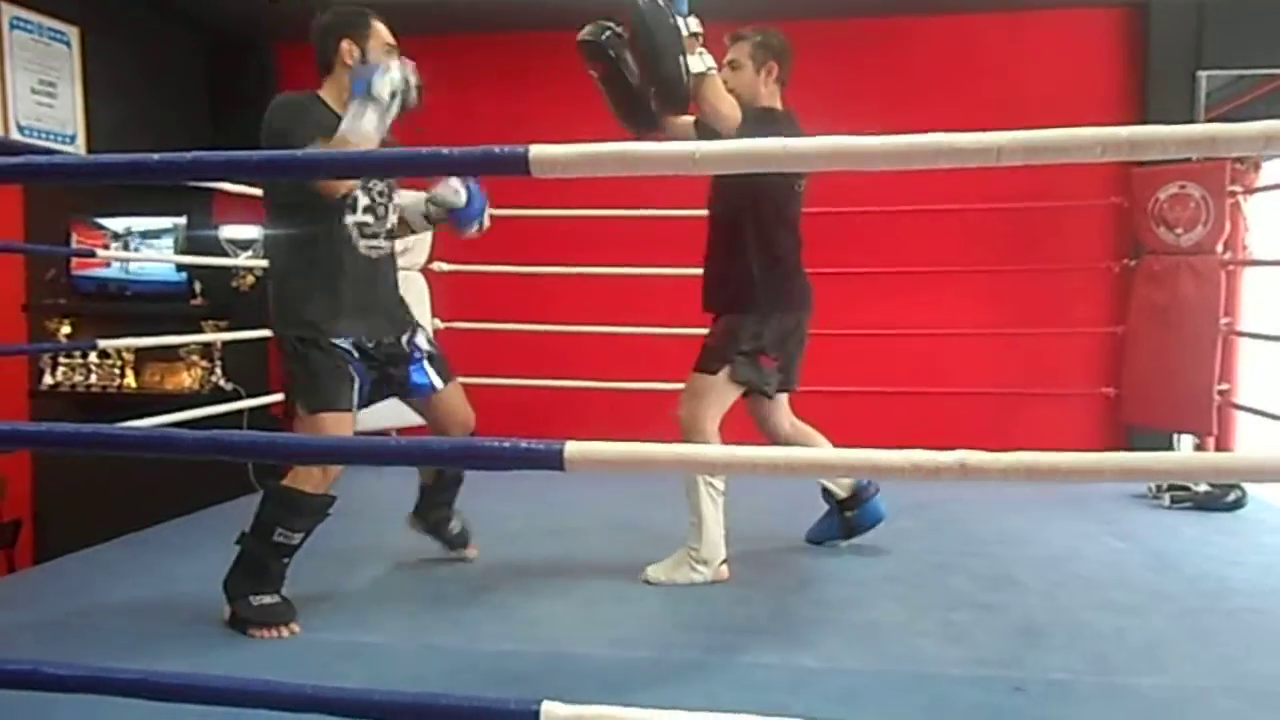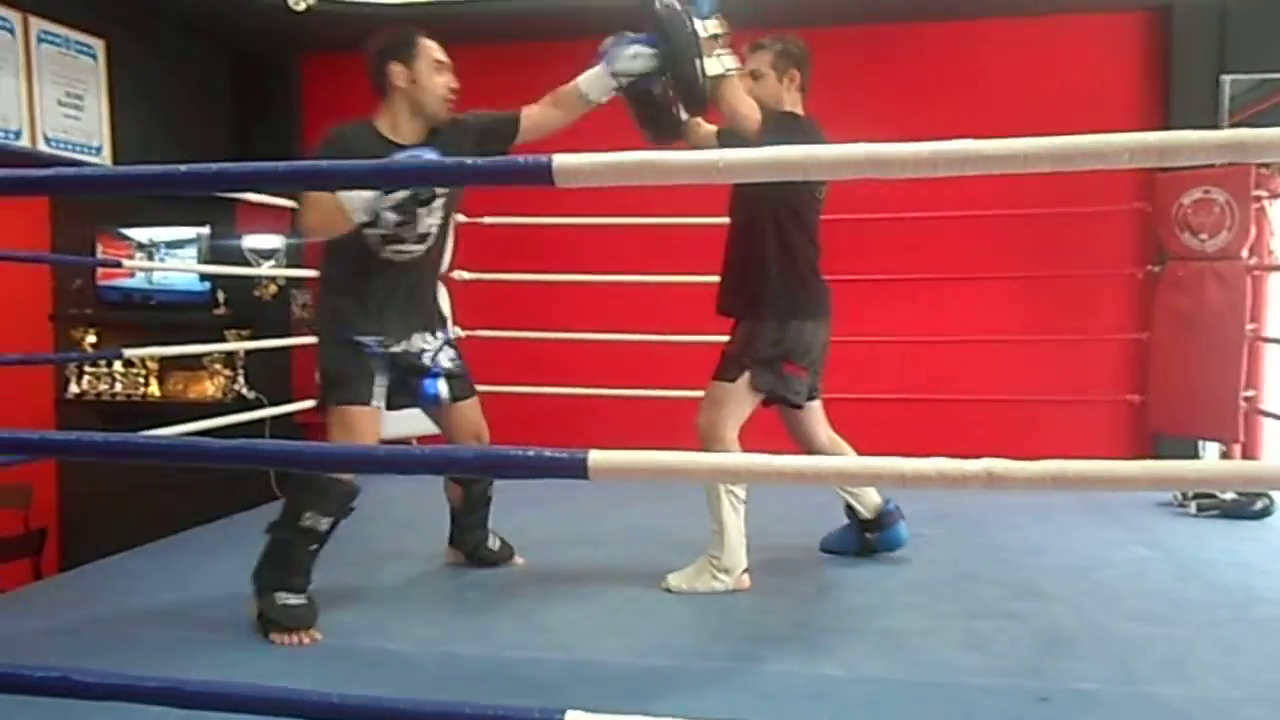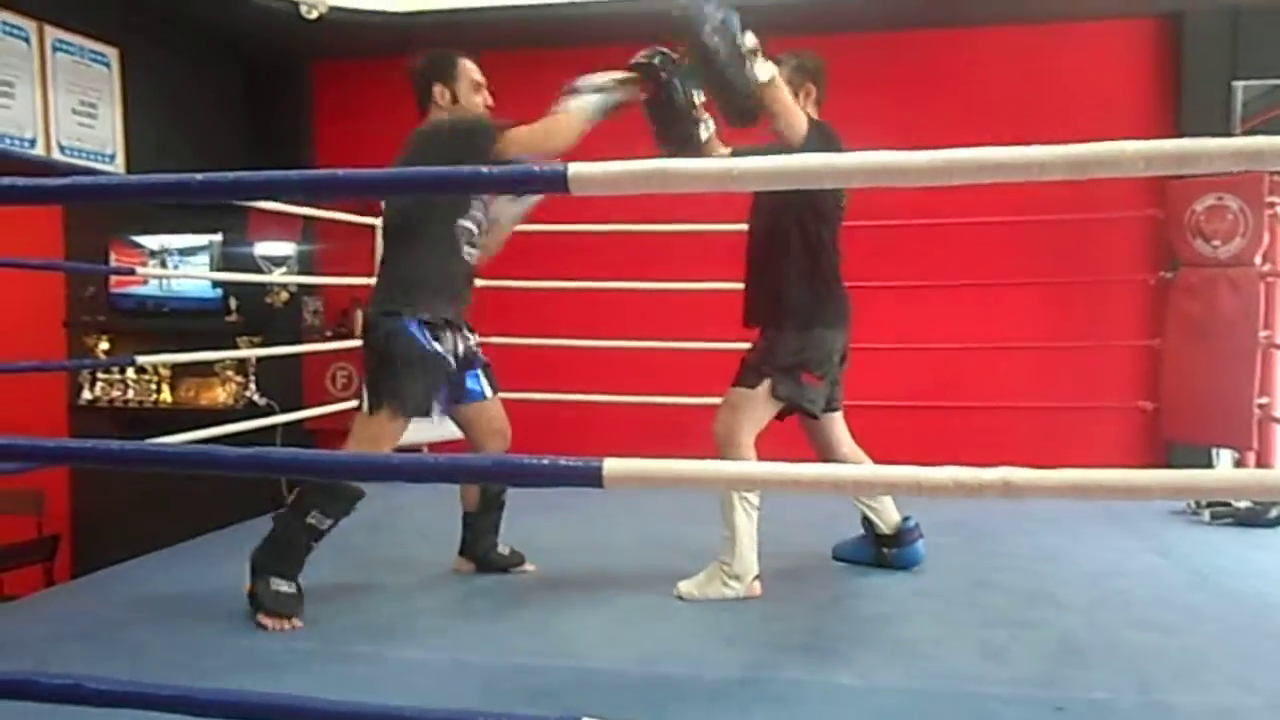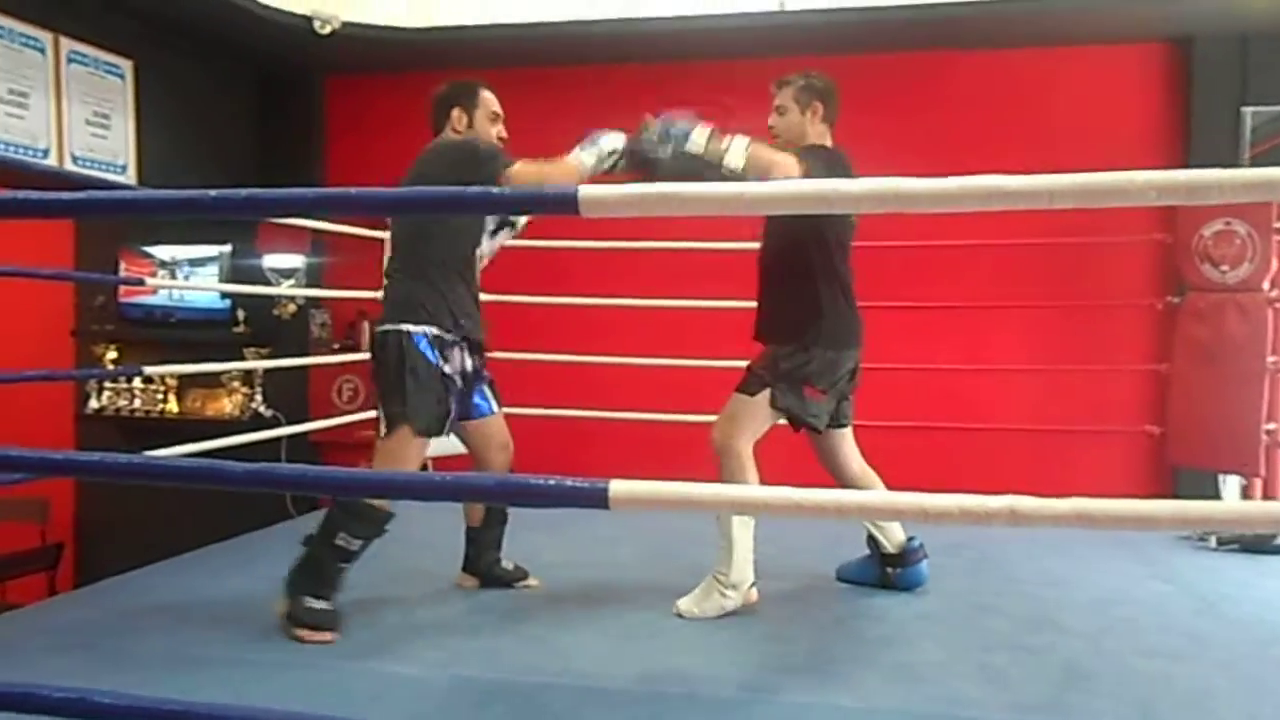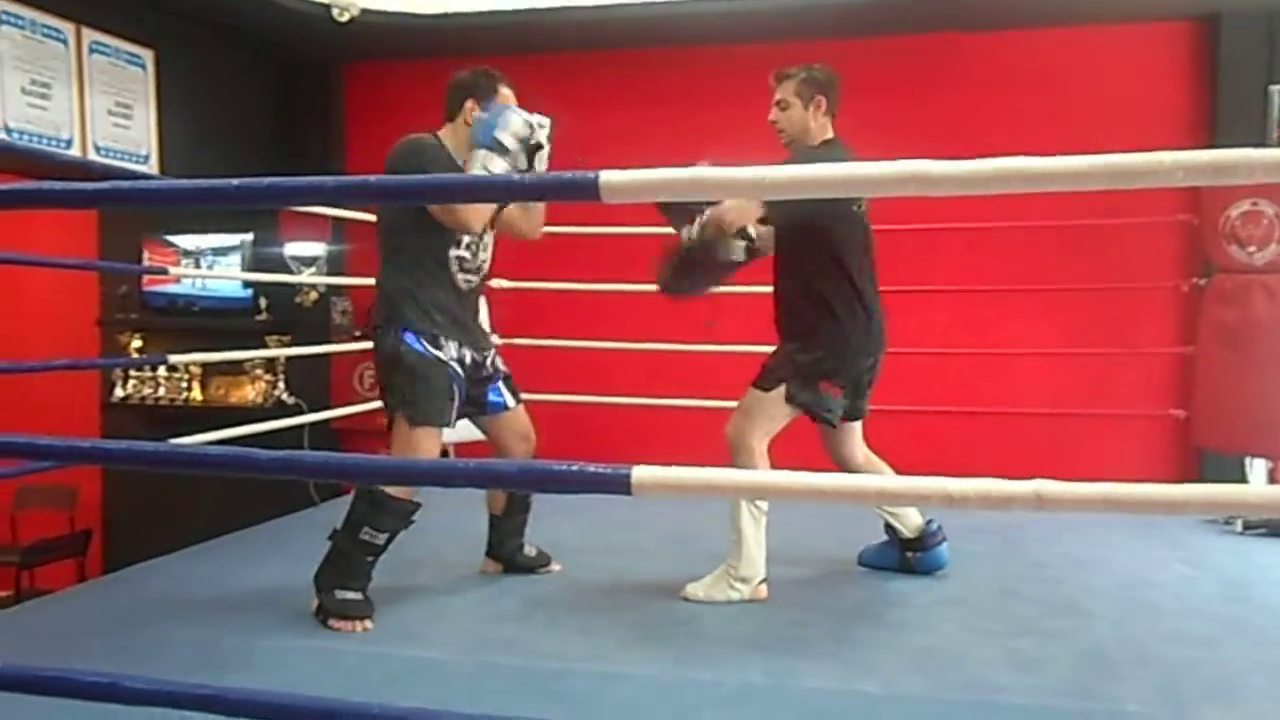
dt=0.2s
person 1, frame 1
left shoulder: (366, 125)
right shoulder: (292, 114)
right elbow: (336, 181)
left wrist: (437, 204)
right wrist: (374, 103)
left hip: (385, 315)
right hip: (322, 324)
left knee: (458, 420)
right knee: (325, 462)
left ankle: (435, 512)
right ankle: (251, 586)
person 1, frame 2
left shoulder: (458, 137)
right shoulder: (346, 145)
left elbow: (547, 113)
right elbow: (313, 226)
left wrist: (609, 72)
right wrist: (380, 190)
left hip: (422, 326)
right hip: (357, 328)
left knee: (470, 438)
right knee: (351, 452)
left ankle: (469, 538)
right ankle: (280, 585)
person 1, frame 3
left shoulder: (465, 146)
right shoulder: (439, 139)
left elbow: (480, 245)
right elbow: (542, 142)
left wrist: (514, 198)
right wrist: (593, 97)
left hip: (444, 324)
right hip: (408, 321)
left knee: (494, 436)
right knee: (368, 451)
left ankle: (479, 546)
right ankle: (276, 570)
person 1, frame 4
left shoulder: (463, 174)
right shoulder: (453, 156)
right elbow: (544, 180)
left wrist: (509, 219)
right wrist: (598, 150)
left hip: (450, 338)
right hip: (419, 336)
left knee: (497, 451)
right knee: (396, 468)
left ankle: (481, 562)
right ankle: (311, 587)
person 1, frame 5
left shoulder: (468, 168)
right shoulder: (416, 154)
left elbow: (527, 228)
right elbow: (469, 218)
left wrist: (530, 160)
right wrist: (497, 151)
left hip: (463, 334)
right hip: (416, 334)
left knee: (519, 441)
right knee: (414, 463)
left ankle: (506, 548)
right ankle: (341, 581)
person 2, frame 1
left shoulder: (776, 133)
right shoulder: (753, 132)
left elbow: (720, 116)
right elbow: (667, 126)
left wrist: (687, 42)
right wrist: (626, 72)
left hip: (764, 306)
right hip: (765, 304)
left knee: (696, 417)
right knee: (775, 422)
left ankle: (704, 557)
right ankle: (855, 496)
person 2, frame 2
left shoulder: (797, 137)
right shoulder: (773, 139)
left elbow: (739, 117)
right elbow: (699, 137)
left wrist: (710, 50)
left hip: (782, 314)
right hip: (786, 310)
left knee: (716, 423)
right knee: (808, 428)
left ankle: (727, 564)
right ankle: (879, 519)
person 2, frame 3
left shoulder: (820, 145)
right shoulder: (786, 155)
left elbow: (788, 119)
right elbow: (719, 158)
left wrist: (752, 61)
right wrist: (690, 108)
left hip: (805, 322)
right hip: (806, 320)
left knee: (733, 429)
right knee: (830, 438)
left ankle: (738, 571)
right ankle: (897, 535)
person 2, frame 4
left shoulder: (828, 166)
right shoulder: (804, 173)
left elbow: (780, 168)
right elbow: (737, 184)
left wrist: (702, 142)
right wrist: (700, 151)
left hip: (814, 338)
right hip: (820, 337)
left knee: (731, 437)
right knee: (838, 453)
left ankle: (733, 582)
right ankle: (901, 555)
person 2, frame 5
left shoulder: (818, 167)
right shoulder: (830, 168)
left elbow: (733, 216)
right elbow: (772, 234)
left wrist: (704, 223)
right wrist: (743, 237)
left hip: (828, 336)
right hip: (851, 332)
left knee: (745, 434)
right knee: (846, 448)
left ankle: (746, 574)
right ankle: (920, 538)
